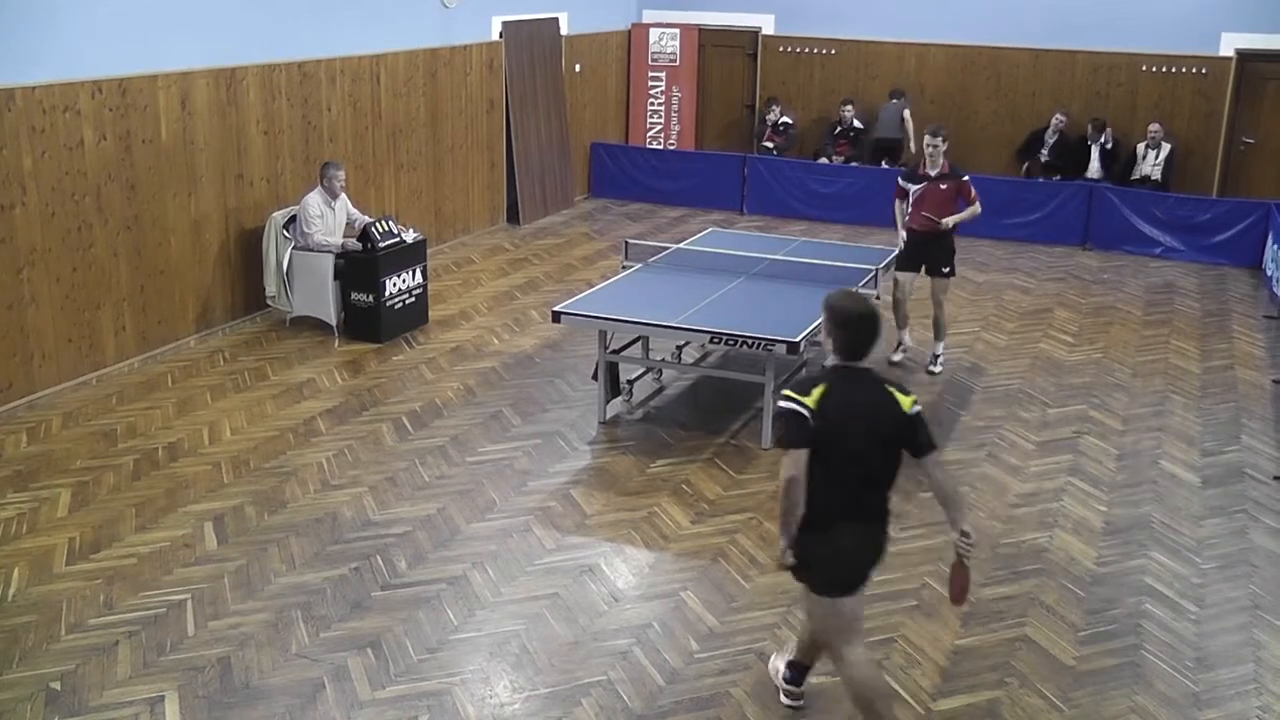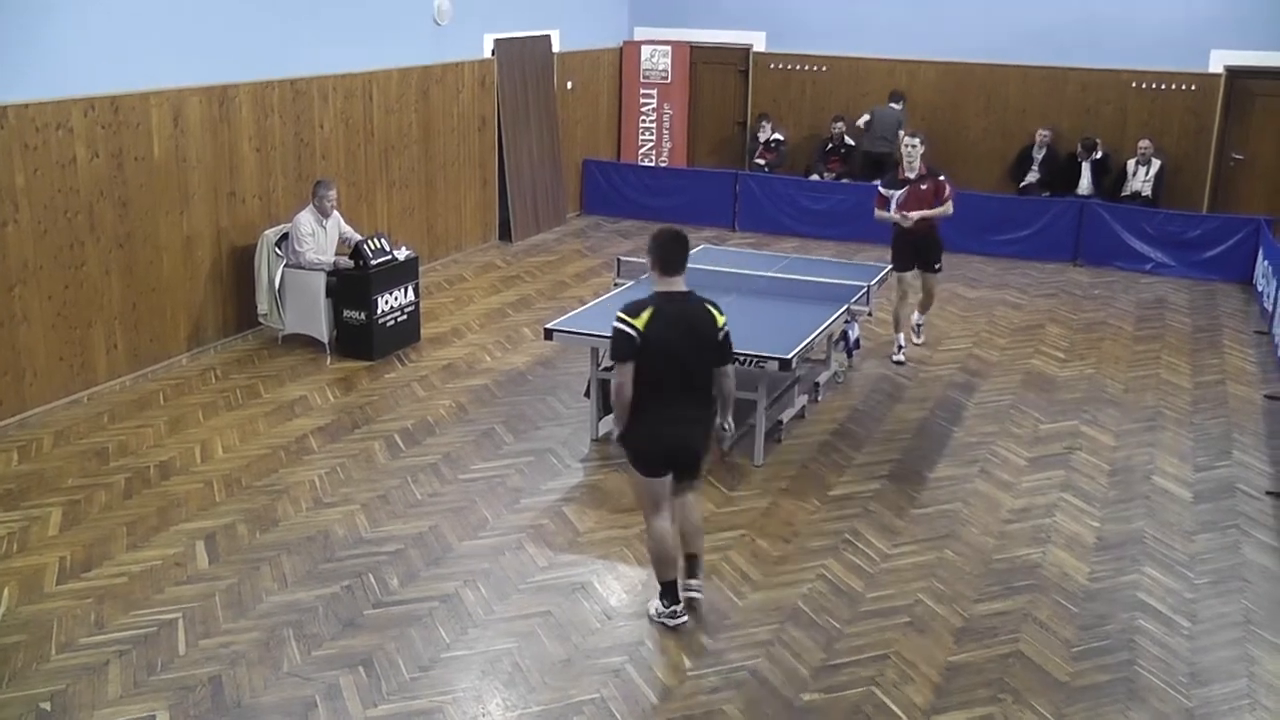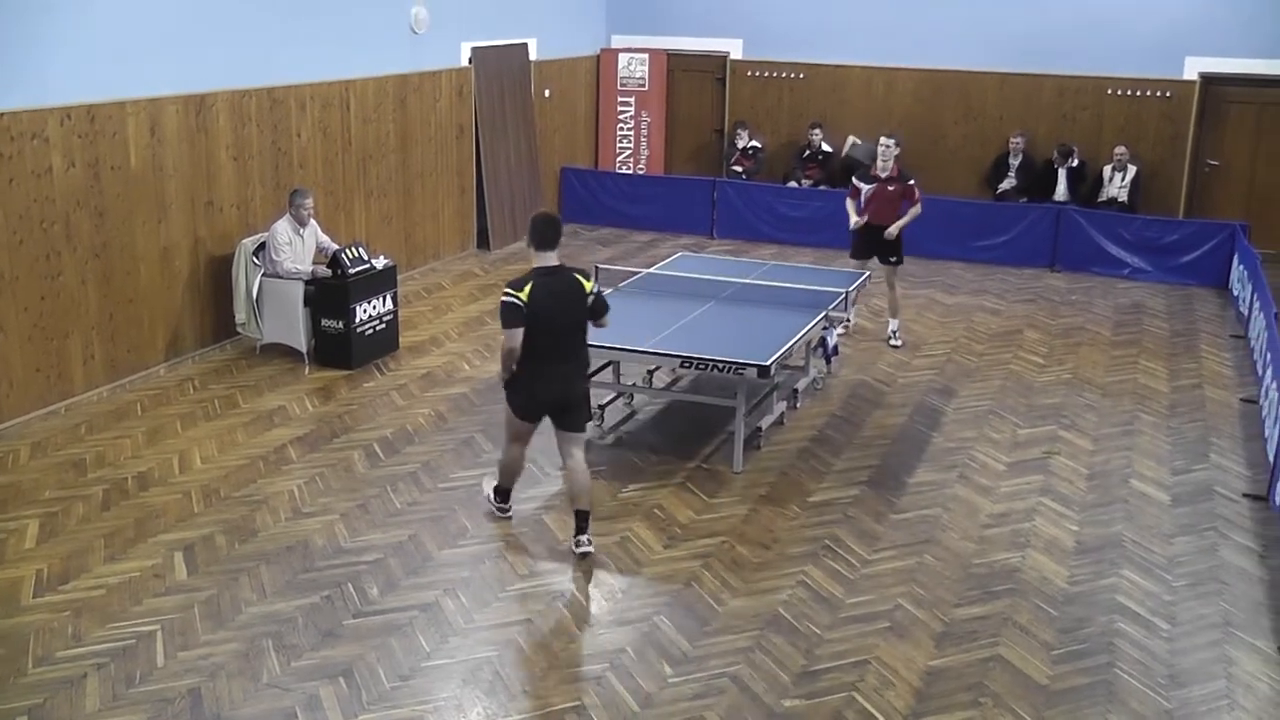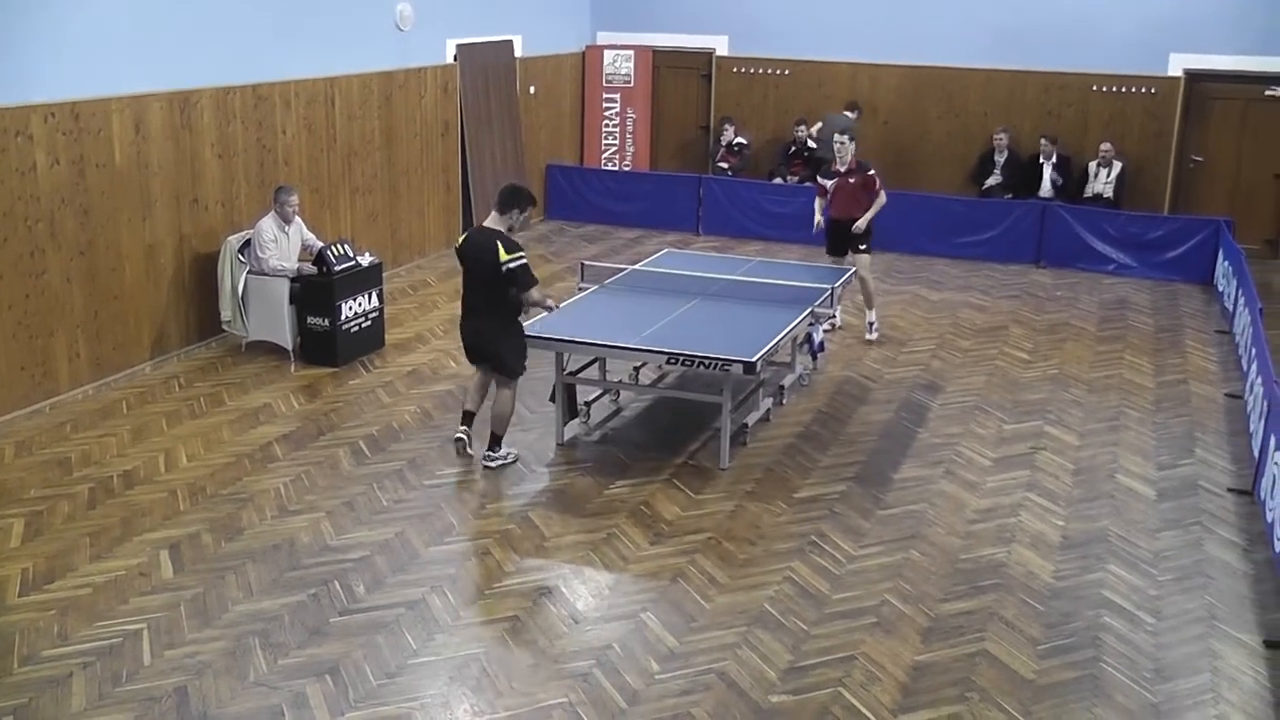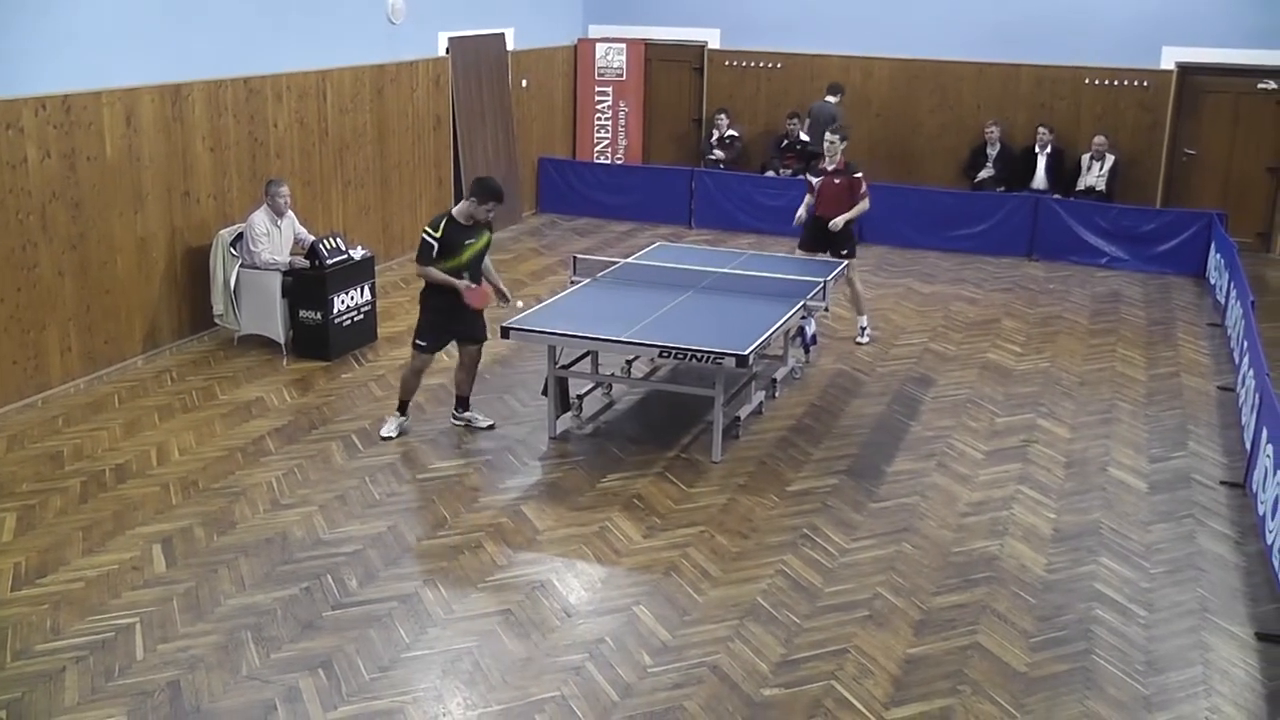
dt=0.7s
person 1, frame 1
left shoulder: (801, 396)
right shoulder: (897, 398)
left elbow: (792, 476)
right elbow: (935, 467)
left wrist: (786, 535)
right wrist: (959, 524)
left hip: (825, 533)
right hip: (871, 531)
left knee: (844, 648)
right knee: (829, 612)
right ankle: (794, 676)
person 1, frame 2
left shoulder: (633, 317)
right shoulder: (712, 314)
left elbow: (622, 385)
right elbow: (725, 376)
left wrist: (621, 425)
right wrist: (725, 416)
left hip: (650, 430)
right hip: (697, 427)
left knee: (657, 512)
right knee: (684, 495)
left ankle: (670, 602)
right ankle: (693, 579)
person 1, frame 3
left shoulder: (518, 290)
right shoulder: (582, 281)
left elbow: (513, 345)
right elbow: (602, 322)
left wrist: (507, 370)
left hip: (532, 383)
right hip: (574, 382)
left knee: (516, 443)
right knee: (574, 454)
left ankle: (502, 497)
right ankle: (582, 533)
person 1, frame 4
left shoulder: (466, 239)
right shoulder: (510, 250)
right elbow: (532, 295)
right wrist: (546, 303)
left hip: (471, 325)
right hip: (502, 329)
left knee: (484, 374)
right knee: (506, 386)
left ankle: (465, 428)
right ankle: (494, 451)
person 1, frame 5
left shoulder: (484, 226)
right shoulder: (438, 228)
right elbow: (421, 267)
left wrist: (498, 285)
right wrist: (455, 282)
left hip: (468, 304)
right hip: (437, 305)
left knee: (472, 358)
right knee: (419, 364)
left ankle: (461, 410)
right ankle: (400, 415)
person 2, frame 1
left shoulder: (957, 178)
right shoulder: (910, 174)
left elbow: (976, 208)
right elbow: (900, 201)
left wrist: (954, 219)
right wrist: (900, 229)
left hip: (941, 241)
right hip: (913, 239)
left knee: (938, 301)
right knee: (899, 296)
left ankle: (938, 353)
right ankle: (903, 340)
person 2, frame 2
left shoulder: (934, 177)
right shoulder: (890, 181)
left elbow: (948, 208)
right elbow: (878, 212)
left wrist: (921, 213)
right wrist: (896, 218)
left hip: (928, 238)
right hip: (903, 238)
left knee: (930, 292)
right knee: (902, 294)
left ankle: (917, 321)
right ankle: (899, 343)
person 2, frame 3
left shoulder: (904, 179)
right shoulder: (863, 175)
left elbow: (917, 208)
right elbow: (851, 198)
left wrist: (898, 225)
right wrist: (853, 217)
left hip: (890, 233)
right hip: (865, 231)
left knee: (891, 283)
left ankle: (893, 329)
right ankle: (850, 317)
person 2, frame 4
left shoulder: (864, 170)
right shoulder: (825, 172)
left elbow: (881, 198)
right elbow: (820, 198)
left wrist: (865, 219)
right wrist: (818, 214)
left hip: (858, 227)
right hip: (835, 226)
left knee: (862, 275)
left ankle: (871, 319)
right ankle: (835, 315)
person 2, frame 5
left shoulder: (851, 173)
right shoulder: (814, 170)
left elbow: (865, 204)
left wrist: (844, 218)
right wrist: (802, 209)
left hip: (840, 228)
right hip: (816, 224)
left knee: (851, 278)
left ankle: (863, 326)
